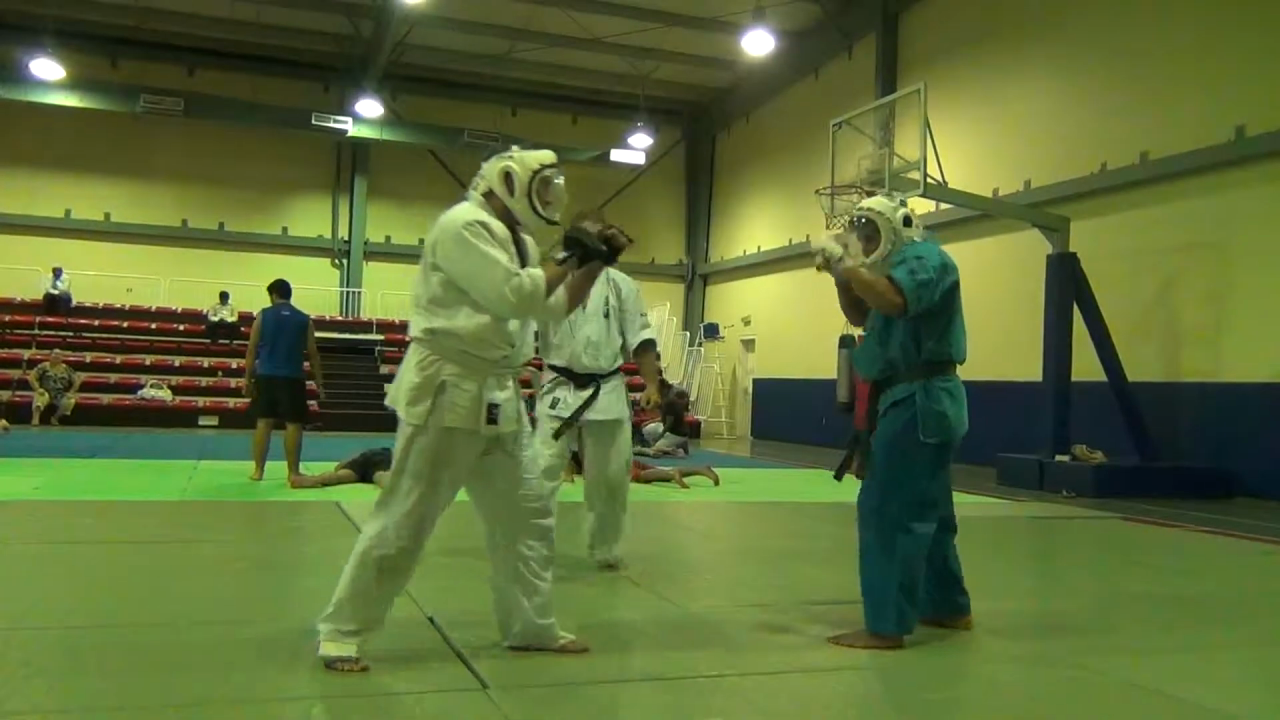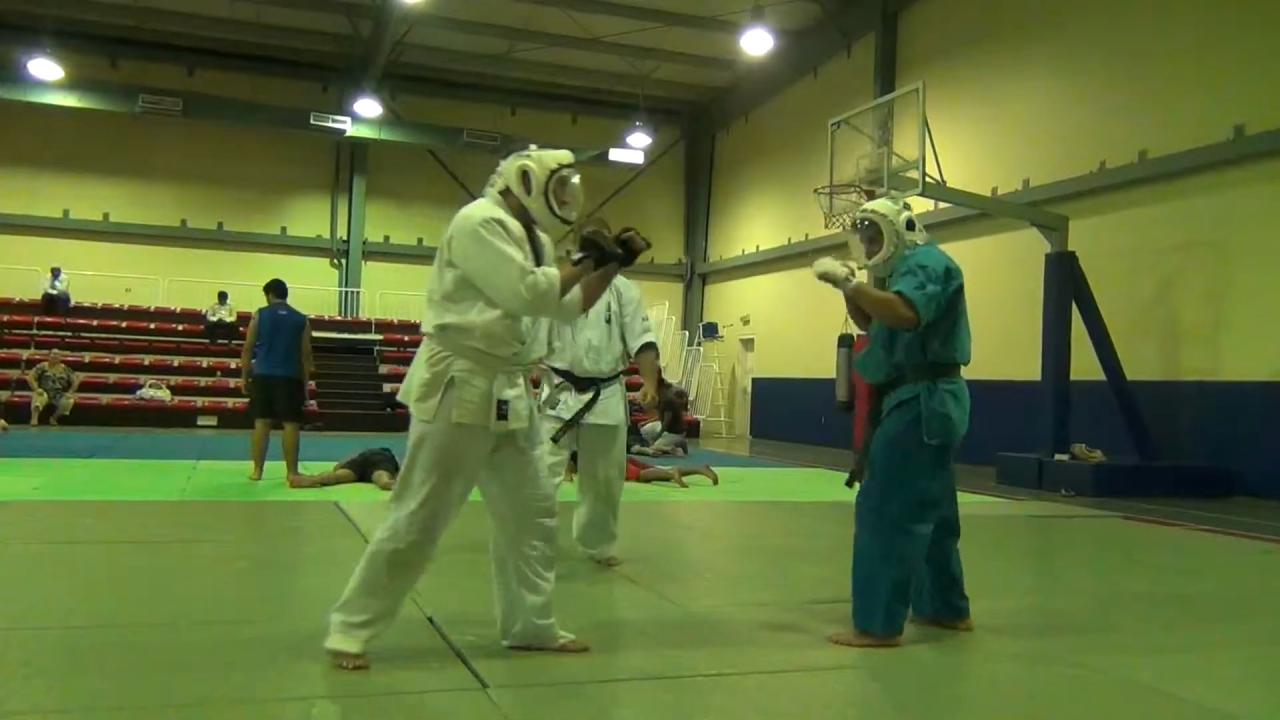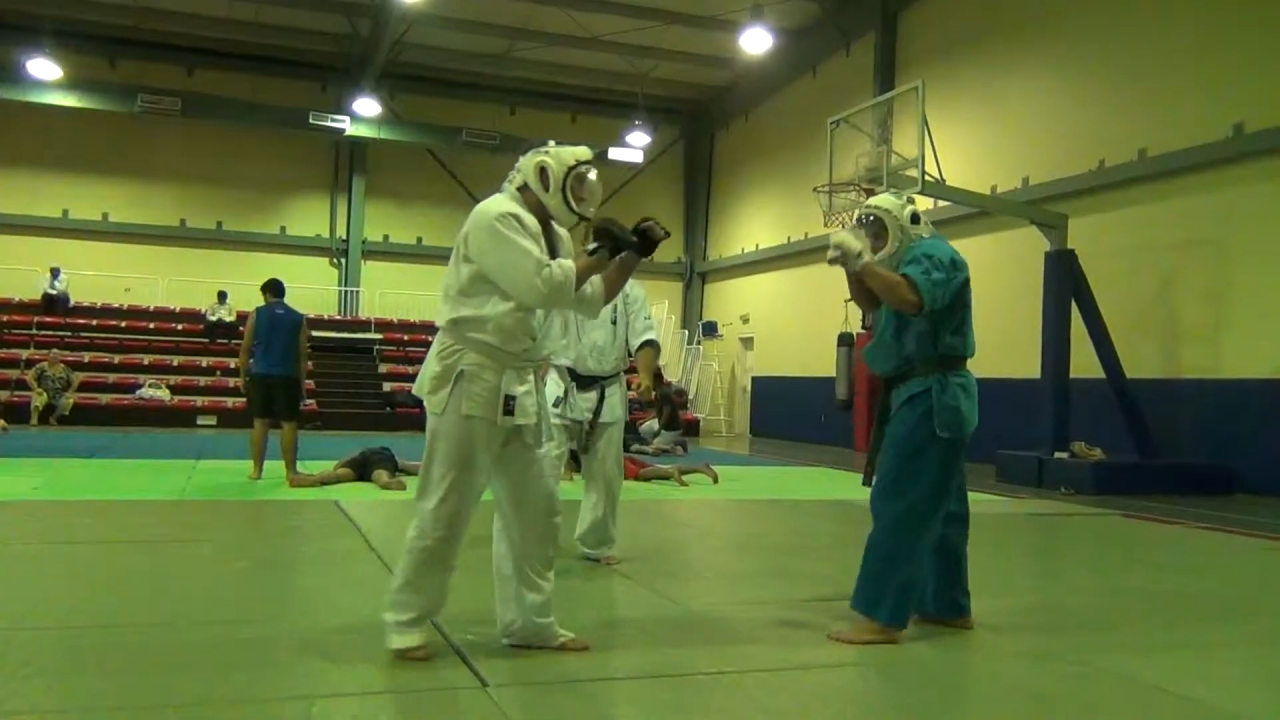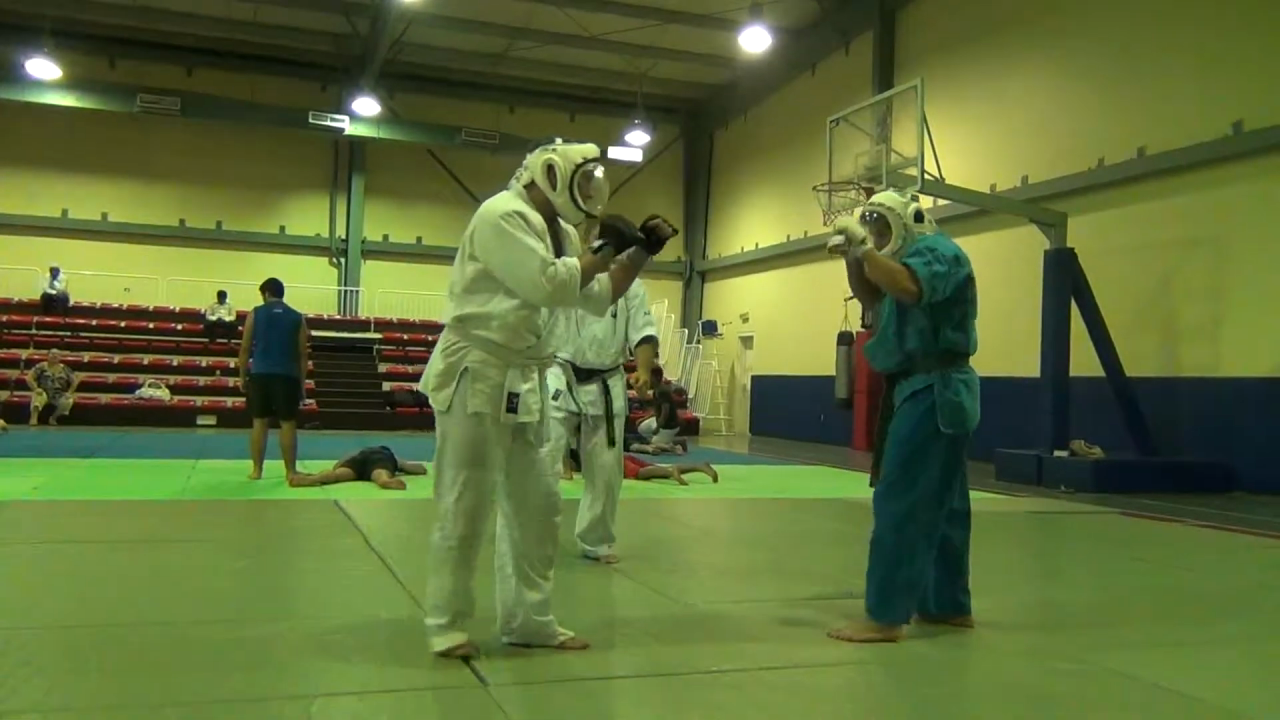
dt=0.1s
person 1, frame 1
left shoulder: (513, 237)
right shoulder: (466, 226)
left elbow: (552, 309)
right elbow: (514, 297)
left wrist: (594, 262)
right wrist: (567, 260)
left hip: (495, 394)
right hip: (447, 389)
left knee: (524, 514)
right knee: (407, 516)
left ankle: (532, 625)
right ankle: (342, 630)
person 1, frame 2
left shoulder: (531, 236)
right shoulder: (481, 223)
left elbow: (570, 305)
right elbow: (525, 294)
left wrist: (611, 264)
right wrist: (578, 262)
left hip: (511, 390)
right hip: (459, 385)
left knee: (534, 510)
right knee: (422, 510)
left ankle: (530, 624)
right ankle: (353, 625)
person 1, frame 3
left shoulder: (549, 231)
right shoulder: (497, 217)
left elbow: (589, 300)
right elbow: (542, 287)
left wrist: (632, 254)
right wrist: (597, 252)
left hip: (520, 384)
right hip: (471, 379)
left knee: (533, 507)
right knee: (446, 505)
left ankle: (528, 622)
right ankle: (407, 621)
person 1, frame 4
left shoulder: (558, 230)
right shoulder: (503, 215)
left elbow: (598, 297)
right elbow: (548, 285)
left wrist: (641, 251)
right wrist: (604, 248)
left hip: (526, 381)
right hip: (478, 376)
left knee: (536, 506)
right knee: (466, 506)
left ankle: (528, 620)
right ankle: (448, 622)
person 2, frame 1
left shoulder: (925, 260)
right shoulder: (902, 265)
left elbow: (891, 300)
right elbow: (860, 316)
left wrist: (844, 259)
right wrist: (840, 269)
left hip: (920, 401)
right hip: (917, 400)
left knee: (887, 509)
right knee: (923, 508)
left ankle: (887, 625)
right ankle: (949, 606)
person 2, frame 2
left shoulder: (928, 264)
right shoulder: (905, 269)
left elbow: (905, 315)
right elbow: (869, 320)
left wrist: (846, 278)
right wrist: (846, 281)
left hip: (922, 402)
right hip: (920, 402)
left knee: (883, 509)
right knee: (927, 510)
left ankle: (878, 624)
right ankle: (948, 608)
person 2, frame 3
left shoulder: (934, 255)
right shoulder: (911, 261)
left elbow: (908, 300)
right elbow: (873, 306)
left wrist: (858, 258)
right wrist: (854, 264)
left hip: (932, 395)
right hip: (927, 396)
left knee: (899, 502)
right knee: (937, 506)
left ankle: (882, 617)
right ankle: (949, 606)
person 2, frame 4
left shoulder: (937, 252)
right shoulder: (915, 255)
left elbow: (907, 289)
right elbow: (873, 295)
left wrist: (859, 246)
right wrist: (853, 255)
left hip: (935, 393)
right hip: (931, 393)
left knee: (901, 500)
right knee: (940, 504)
left ankle: (885, 616)
right ankle: (949, 604)
person 3, frame 1
left shoulder: (622, 286)
left elbow: (641, 340)
left wrist: (652, 385)
left hip: (606, 392)
right hip: (559, 390)
left knee: (610, 477)
right knee: (542, 473)
left ankle: (605, 548)
right ankle: (533, 555)
person 3, frame 2
left shoulder: (624, 291)
left elbow: (641, 342)
left wrist: (650, 386)
left hip: (605, 395)
right hip: (559, 394)
left knee: (604, 476)
right knee: (543, 471)
left ankle: (597, 542)
person 3, frame 3
left shoulder: (630, 292)
left elbow: (645, 340)
left wrist: (647, 376)
left hip: (606, 395)
right hip: (563, 388)
left knee: (605, 475)
left ankle: (597, 543)
person 3, frame 4
left shoulder: (630, 285)
left elbow: (644, 336)
left wrist: (644, 373)
left hip: (606, 387)
right hip: (562, 381)
left knee: (605, 471)
left ankle: (596, 541)
person 4, frame 1
left shoulder: (263, 315)
right shoulder: (304, 320)
left elbow: (252, 350)
right elbow: (313, 354)
left wrist: (247, 378)
right wrist: (319, 383)
left hip: (266, 377)
right hip: (292, 378)
left knee: (264, 424)
right knee: (293, 425)
left ankle: (257, 470)
right ankle: (293, 472)
person 4, frame 2
left shoulder: (259, 315)
right shoulder: (301, 319)
left elbow: (247, 349)
right elbow: (306, 355)
left wrist: (245, 377)
right wrist: (305, 384)
left hip: (263, 376)
right hip: (290, 378)
left knee: (262, 423)
right knee: (291, 425)
left ankle: (257, 470)
right ankle: (292, 472)
person 4, frame 3
left shoulder: (257, 314)
right shoulder: (298, 319)
left elbow: (245, 349)
right elbow: (303, 354)
left wrist: (243, 376)
right wrist: (302, 384)
left hip: (261, 376)
right hip: (287, 377)
left knee: (260, 423)
right knee: (289, 424)
left ankle: (256, 470)
right ankle: (291, 471)
person 4, frame 4
left shoulder: (255, 314)
right shoulder: (297, 318)
left elbow: (245, 348)
right elbow: (302, 354)
left wrist: (242, 376)
right wrist: (302, 383)
left hip: (260, 375)
right hip: (287, 377)
left knee: (260, 423)
right knee: (288, 424)
left ankle: (257, 469)
right ankle: (290, 471)
